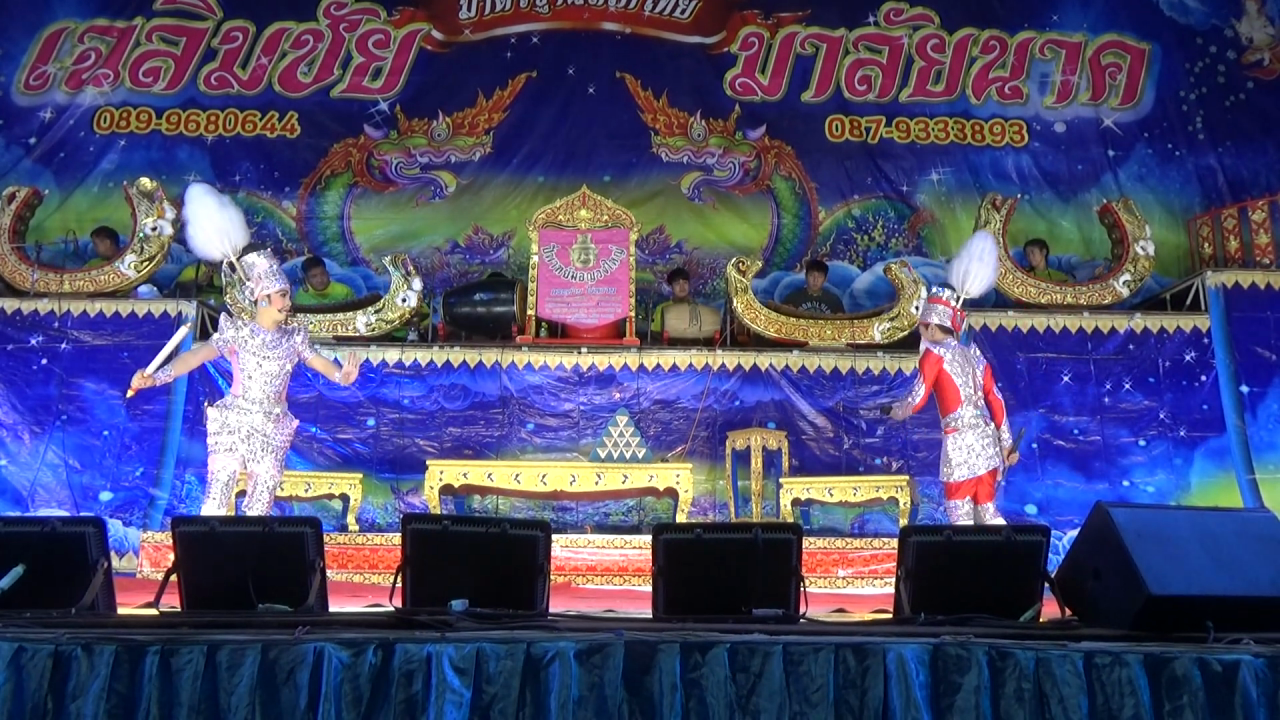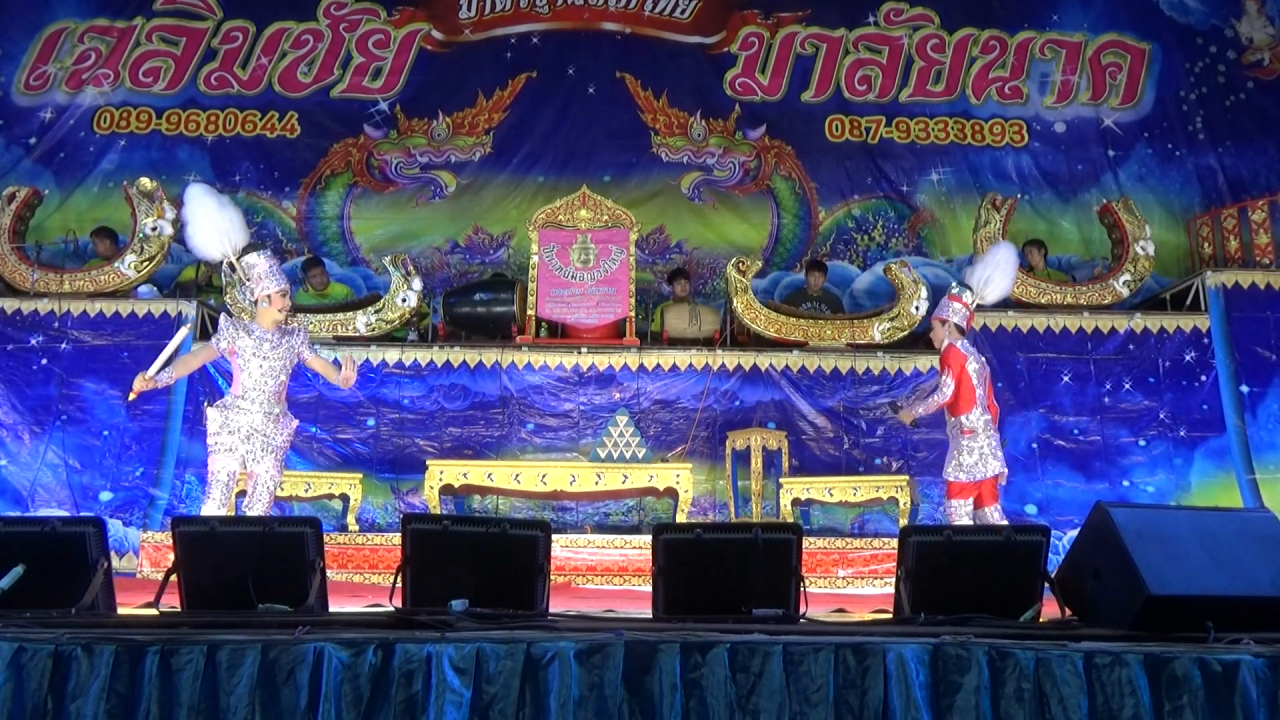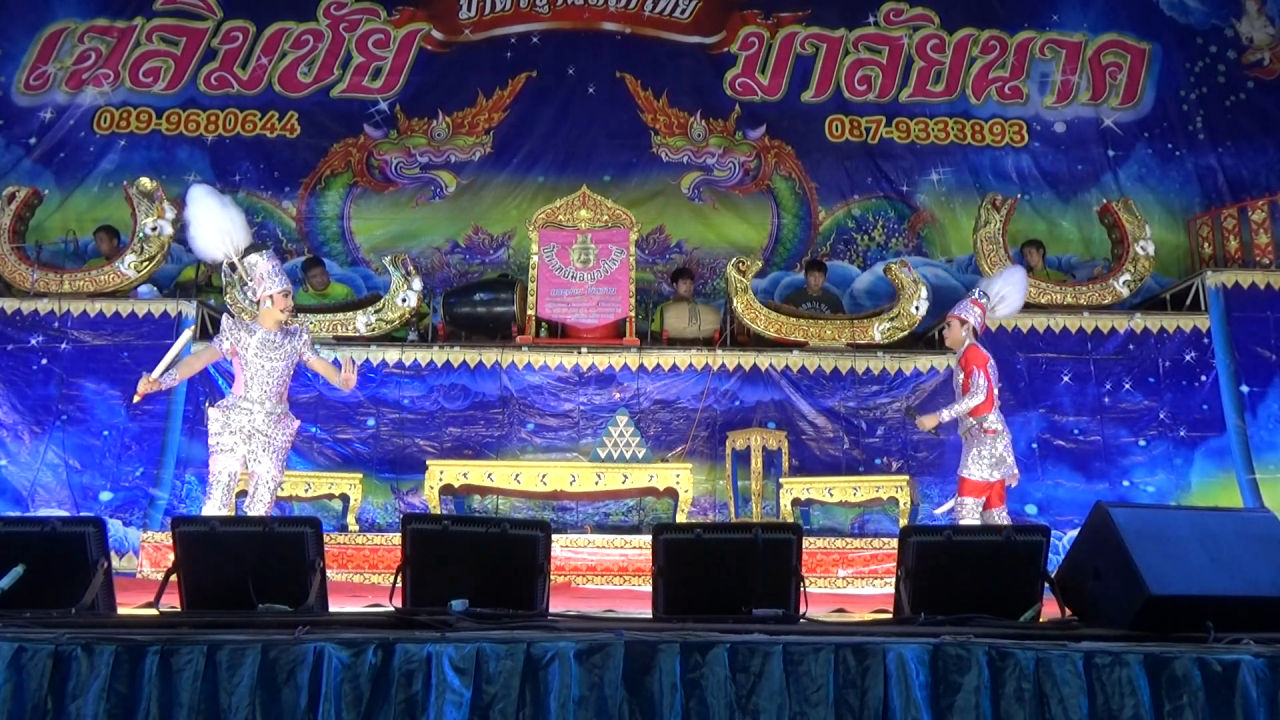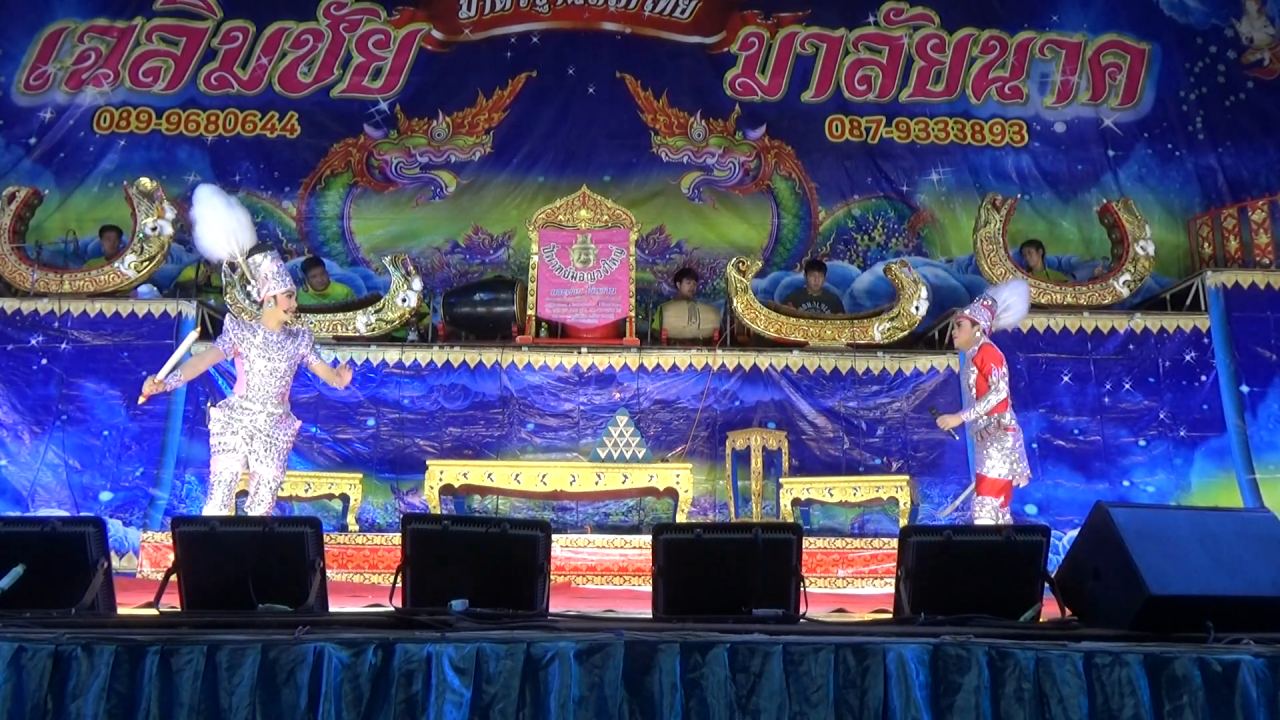
dt=0.3s
person 1, frame 1
left shoulder: (294, 337)
right shoulder: (237, 331)
left elbow: (320, 362)
right elbow: (198, 355)
left wrist: (342, 376)
right wrist: (156, 377)
left hip: (272, 431)
right hip: (233, 425)
left knee: (261, 503)
right knee: (218, 495)
person 1, frame 2
left shoulder: (294, 339)
right shoulder: (237, 332)
left elbow: (320, 364)
right elbow: (199, 356)
left wrist: (342, 380)
right wrist: (157, 379)
left hip: (272, 430)
right hip: (233, 423)
left knee: (261, 501)
right knee: (218, 495)
person 1, frame 3
left shoulder: (296, 337)
right shoulder: (238, 331)
left elbow: (321, 365)
right elbow: (202, 358)
left wrist: (342, 380)
right wrist: (161, 382)
left hip: (274, 430)
right hip: (234, 423)
left knee: (262, 501)
right knee: (220, 494)
person 1, frame 4
left shoulder: (299, 339)
right shoulder: (241, 331)
left elbow: (325, 370)
right elbow: (205, 357)
left wrist: (339, 378)
right wrist: (166, 381)
left hip: (275, 429)
right hip: (236, 422)
left knee: (263, 501)
right knee: (220, 495)
person 2, frame 1
left shoulder: (933, 352)
right shoulder: (973, 354)
left elbow: (918, 399)
right elbow: (996, 400)
left wrist: (898, 410)
right wrist: (1006, 442)
left hip: (960, 442)
right hip: (986, 441)
left knee: (960, 517)
right knee: (987, 512)
person 2, frame 2
left shoulder: (952, 351)
right shoulder: (973, 355)
left elbow: (945, 393)
right elbow: (993, 405)
left wrist: (913, 411)
left hip: (968, 440)
right hip: (985, 440)
left knee: (958, 512)
right knee: (990, 513)
person 2, frame 3
left shoulder: (972, 352)
right shoulder: (973, 357)
left elbow: (979, 394)
left wrist: (938, 417)
left hip: (985, 441)
right hip: (988, 442)
left knee: (967, 510)
right knee: (995, 514)
person 2, frame 4
left shoulder: (986, 351)
right shoulder: (972, 360)
left elbow: (1000, 392)
left wrist: (961, 417)
left hip: (1000, 440)
right hip: (988, 444)
left knee: (984, 510)
right knee: (998, 515)
